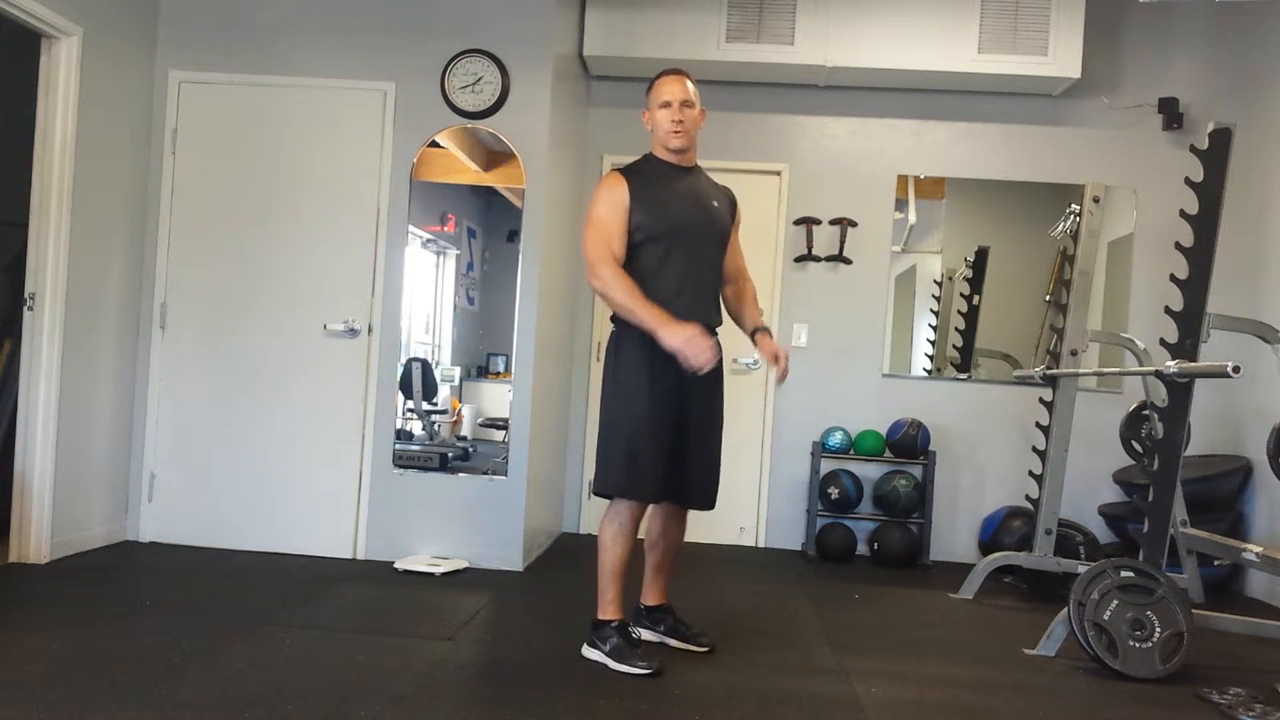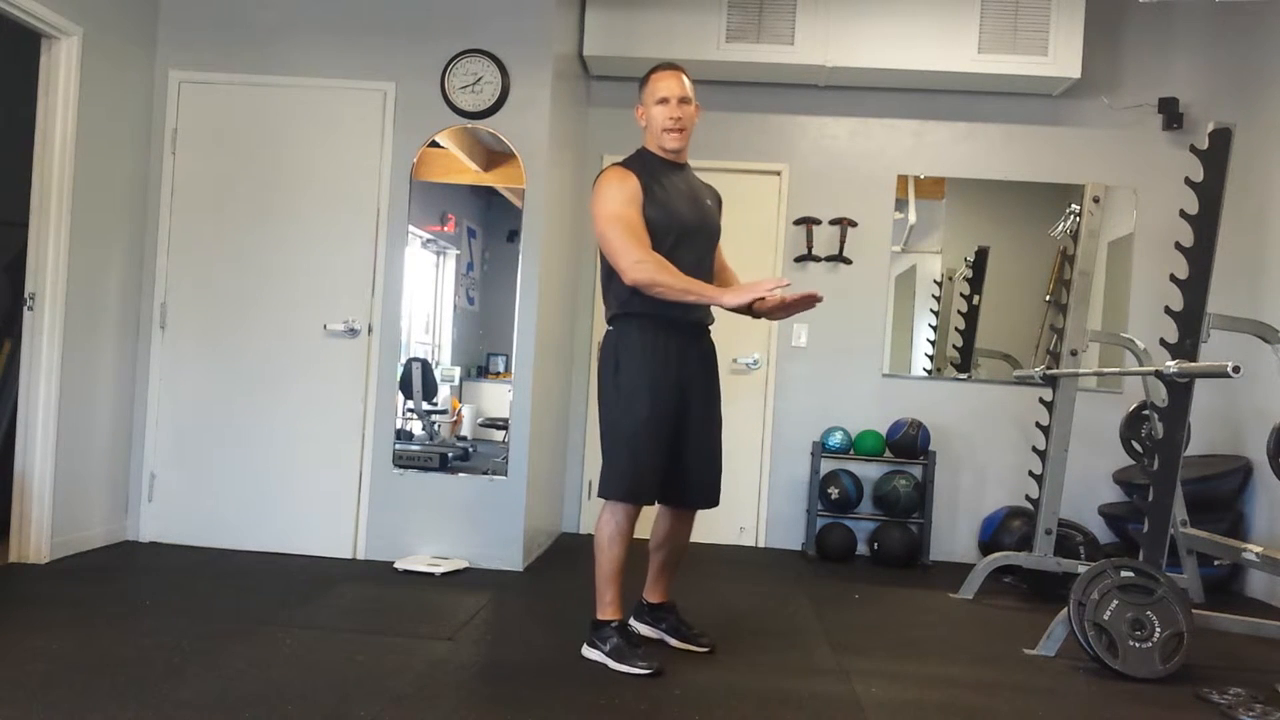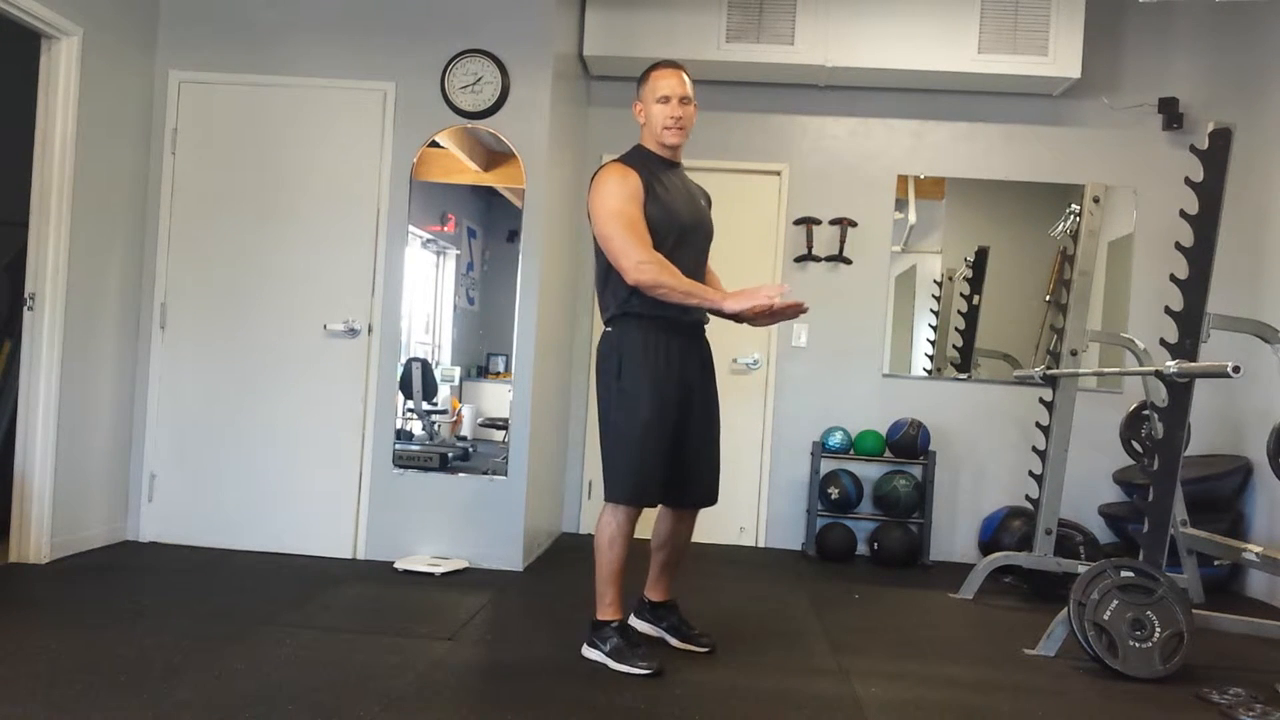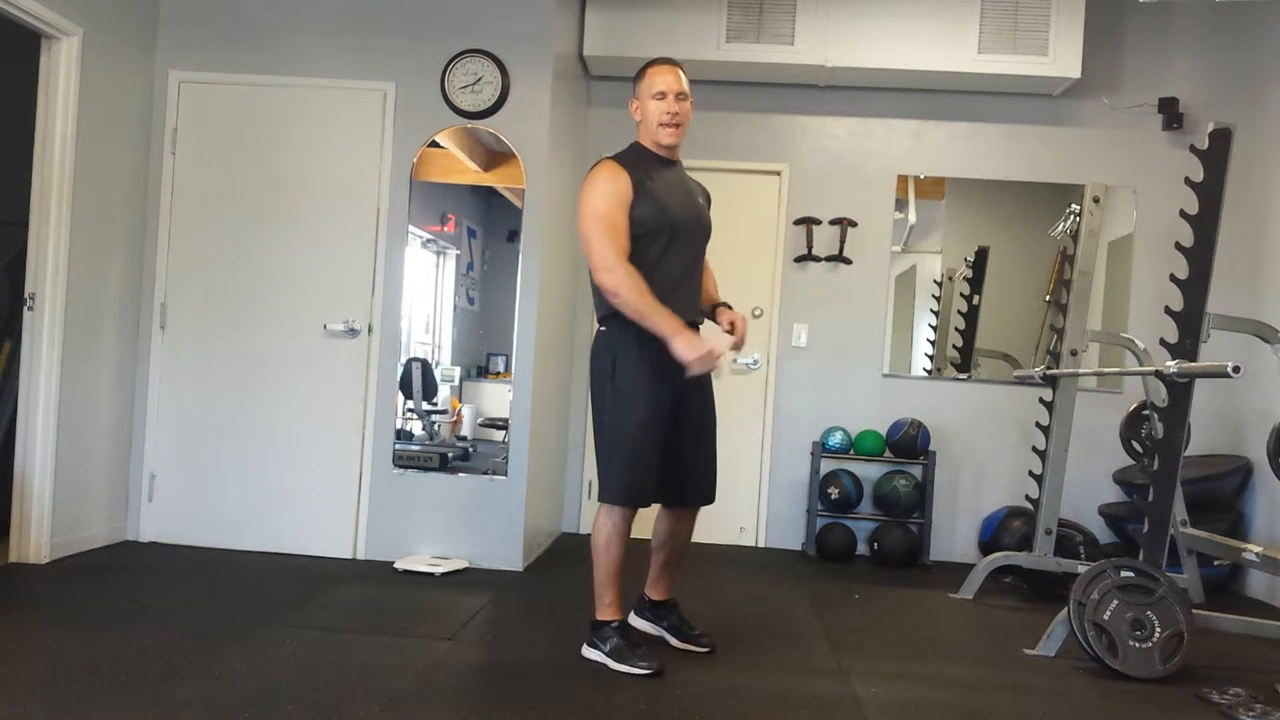
dt=0.3s
person 1, frame 1
left shoulder: (721, 198)
right shoulder: (622, 186)
left elbow: (734, 275)
right elbow: (602, 271)
left wrist: (757, 330)
right wrist: (666, 328)
left hip: (702, 355)
right hip: (644, 351)
left knee: (680, 492)
right knee: (631, 492)
left ankle: (652, 611)
right ankle: (605, 627)
person 1, frame 2
left shoulder: (706, 194)
right shoulder: (622, 180)
right elbow: (635, 267)
left wrist: (760, 304)
right wrist: (722, 294)
left hip: (696, 348)
right hip: (640, 345)
left knee: (687, 491)
right knee: (628, 491)
left ankle: (655, 607)
right ankle: (606, 626)
person 1, frame 3
left shoulder: (695, 192)
right shoulder: (621, 178)
right elbow: (639, 268)
left wrist: (747, 308)
right wrist: (726, 298)
left hip: (691, 348)
right hip: (638, 346)
left knee: (689, 491)
right knee: (628, 493)
left ankle: (655, 605)
right ankle: (605, 628)
person 1, frame 4
left shoulder: (696, 191)
right shoulder: (613, 177)
right elbow: (610, 270)
left wrist: (719, 310)
right wrist: (678, 333)
left hip: (686, 353)
right hip: (632, 349)
left knee: (688, 490)
right knee: (623, 493)
left ankle: (657, 604)
right ankle: (605, 628)
